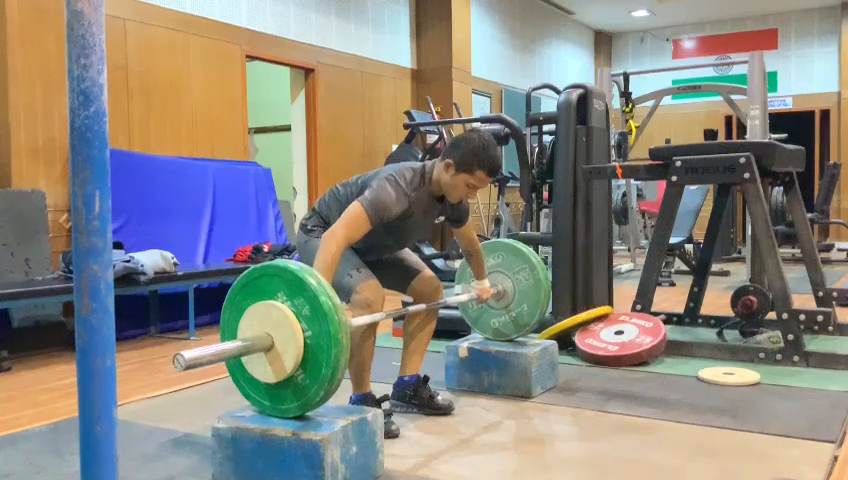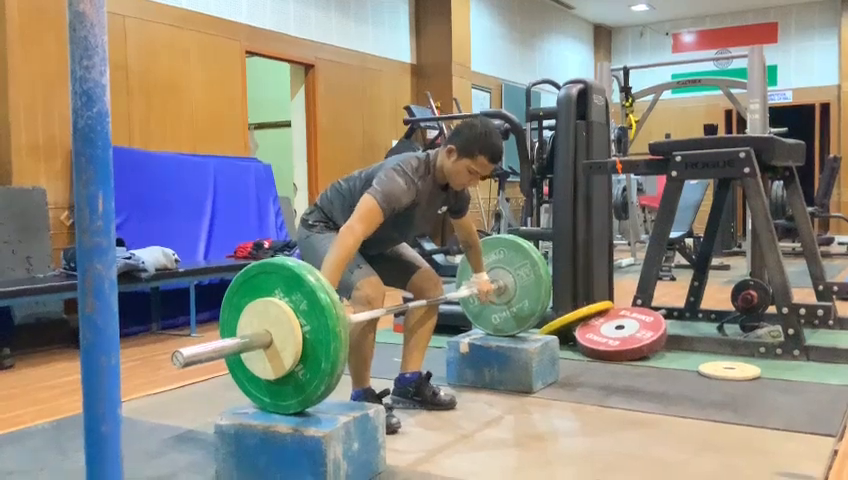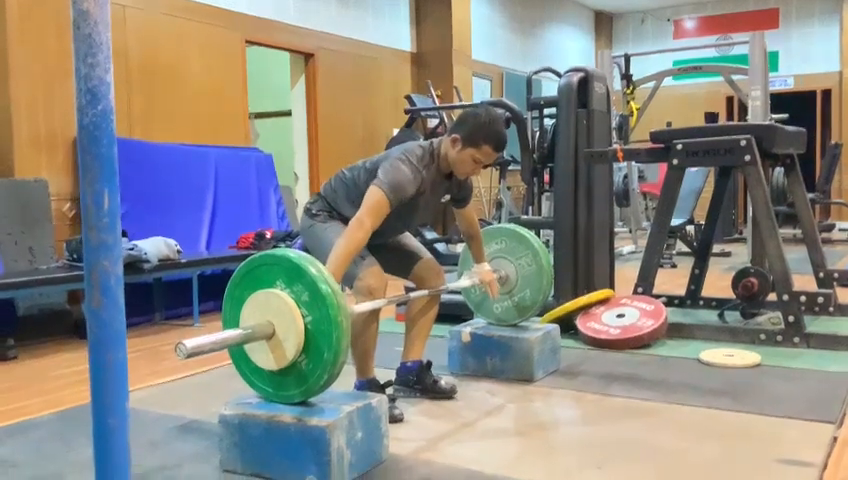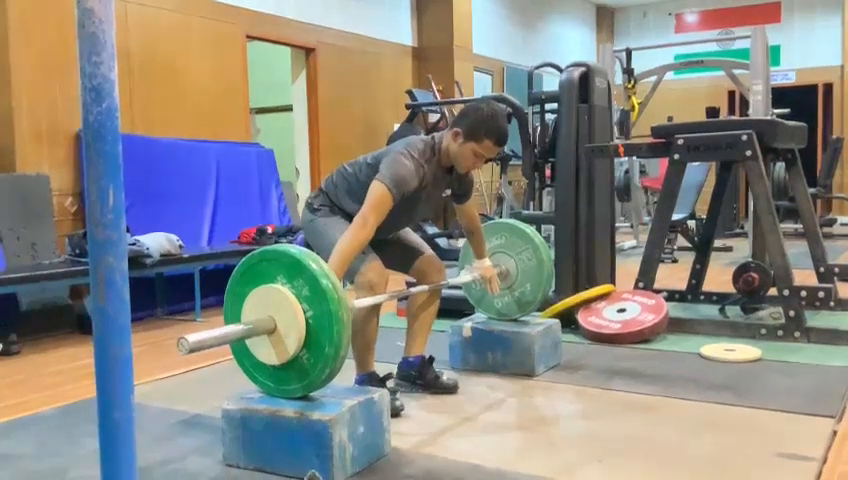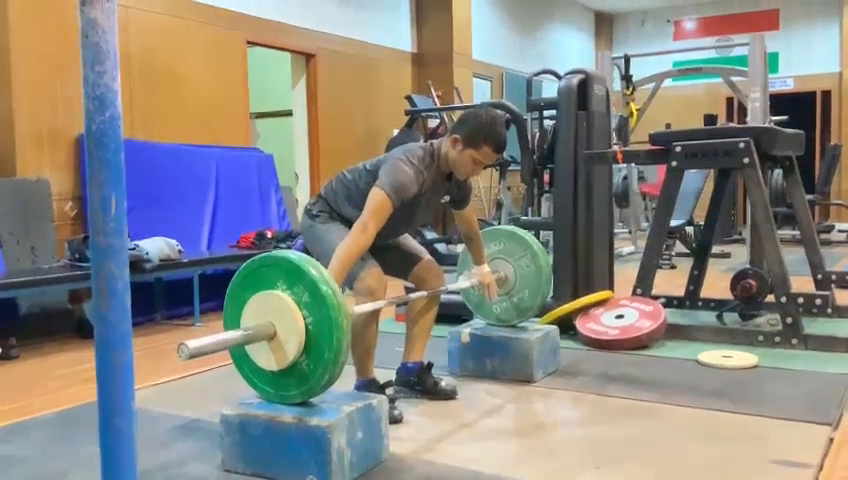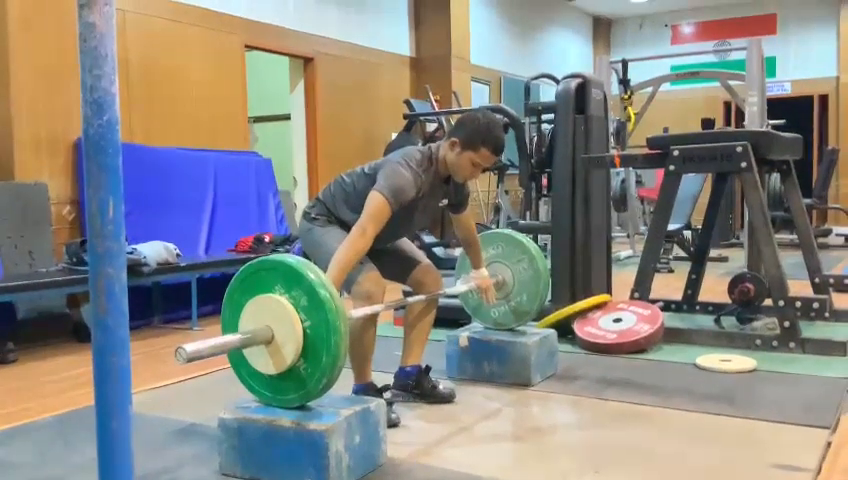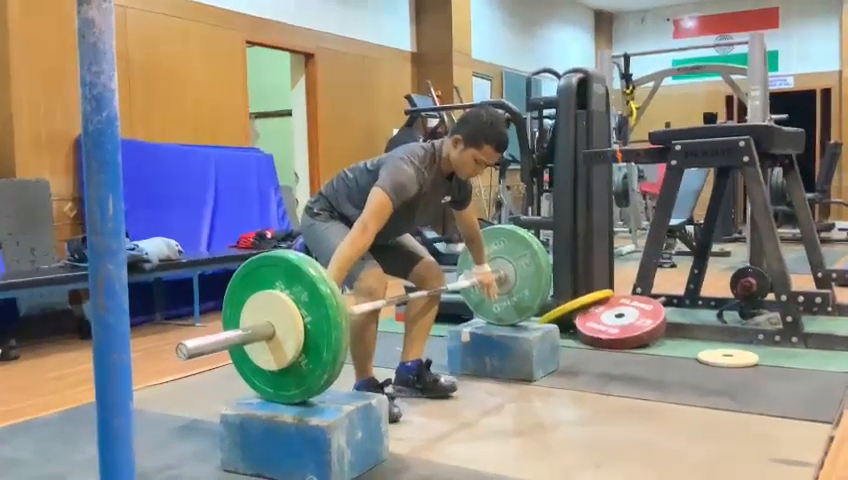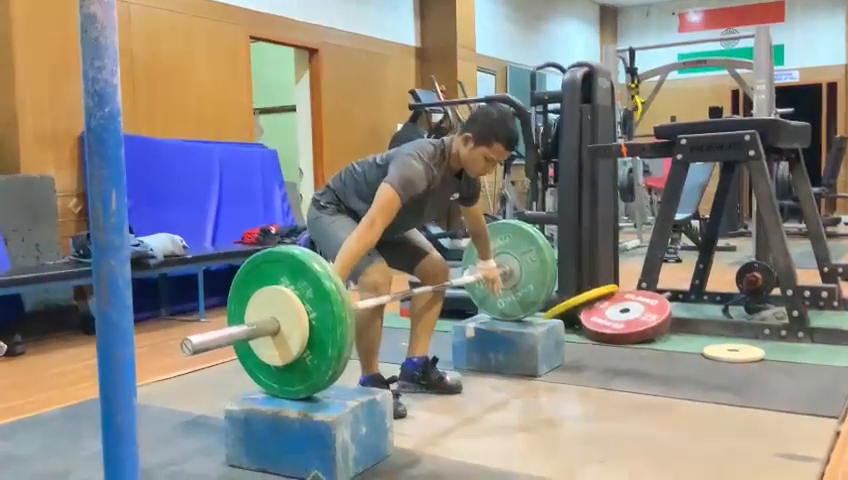
dt=0.3s
person 1, frame 1
left shoulder: (453, 198)
right shoulder: (398, 187)
left elbow: (469, 242)
right elbow: (335, 237)
left wrist: (481, 282)
left hip: (373, 241)
right hip: (320, 234)
left knee: (430, 290)
right knee: (369, 296)
left ankle: (407, 388)
right ankle: (361, 401)
person 1, frame 2
left shoulder: (455, 189)
right shoulder: (403, 177)
left elbow: (468, 235)
right elbow: (351, 233)
left wrist: (480, 277)
left hip: (375, 237)
right hip: (324, 229)
left knee: (430, 286)
right knee: (370, 292)
left ankle: (409, 383)
right ankle: (362, 397)
person 1, frame 3
left shoulder: (458, 178)
right shoulder: (407, 167)
left elbow: (469, 226)
right elbow: (360, 226)
left wrist: (482, 266)
left hip: (379, 225)
right hip: (327, 218)
left knee: (431, 275)
right knee: (371, 282)
left ankle: (411, 372)
right ankle: (366, 387)
person 1, frame 4
left shoulder: (459, 173)
right shoulder: (409, 161)
left elbow: (470, 222)
right elbow: (364, 222)
left wrist: (483, 262)
left hip: (379, 220)
right hip: (328, 212)
left knee: (432, 271)
right knee: (372, 277)
left ankle: (412, 367)
right ankle: (366, 381)
person 1, frame 5
left shoulder: (457, 179)
right shoulder: (408, 168)
left elbow: (469, 228)
right elbow: (364, 228)
left wrist: (481, 268)
left hip: (379, 226)
right hip: (328, 219)
left knee: (431, 277)
right knee: (372, 283)
left ankle: (411, 374)
right ankle: (366, 387)
person 1, frame 6
left shoulder: (456, 183)
right shoulder: (406, 171)
left elbow: (467, 232)
right elbow: (362, 232)
left wrist: (479, 272)
left hip: (378, 231)
right hip: (326, 222)
left knee: (429, 280)
right knee: (370, 288)
left ankle: (408, 377)
right ankle: (363, 391)
person 1, frame 7
left shoulder: (458, 179)
right shoulder: (409, 168)
left elbow: (470, 229)
right elbow: (363, 229)
left wrist: (482, 268)
left hip: (378, 225)
right hip: (328, 218)
left knee: (431, 276)
right knee: (372, 283)
left ankle: (410, 372)
right ankle: (366, 387)
person 1, frame 8
left shoulder: (467, 176)
right shoulder: (417, 164)
left elbow: (476, 225)
right elbow: (371, 225)
left wrist: (487, 263)
left hip: (385, 219)
right hip: (334, 211)
left knee: (437, 271)
right knee: (376, 279)
left ankle: (415, 368)
right ankle: (371, 382)
